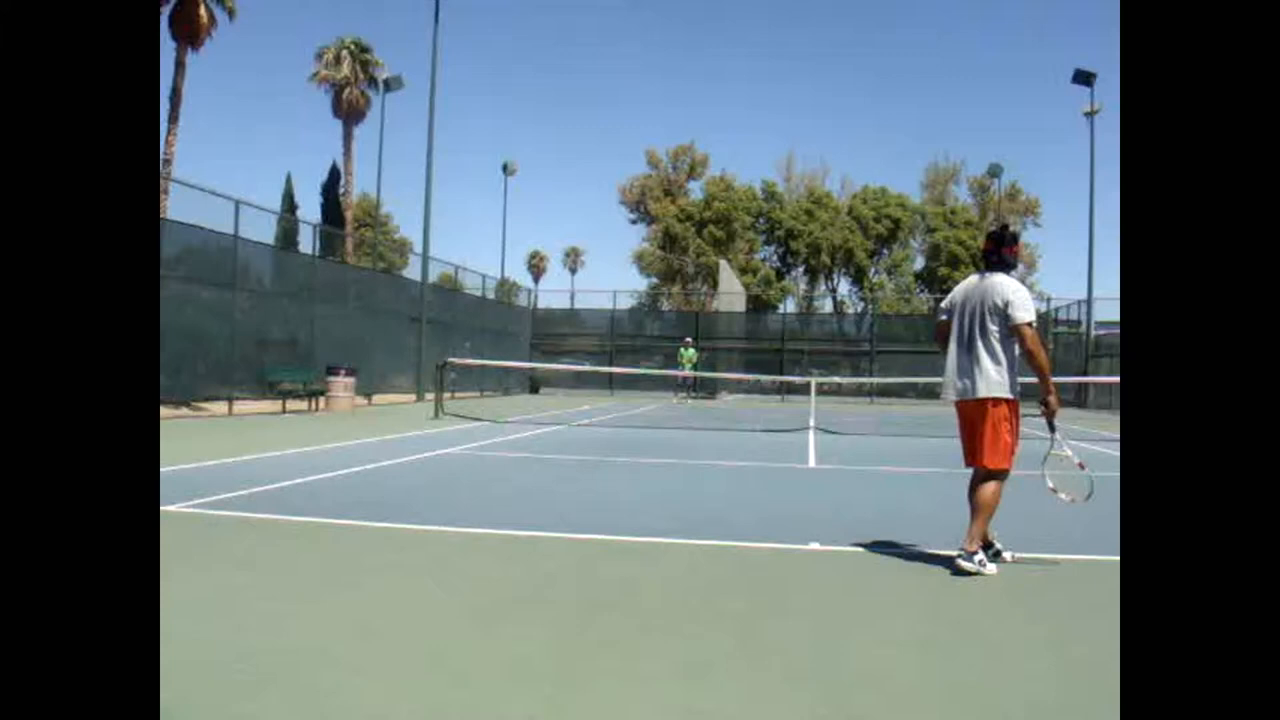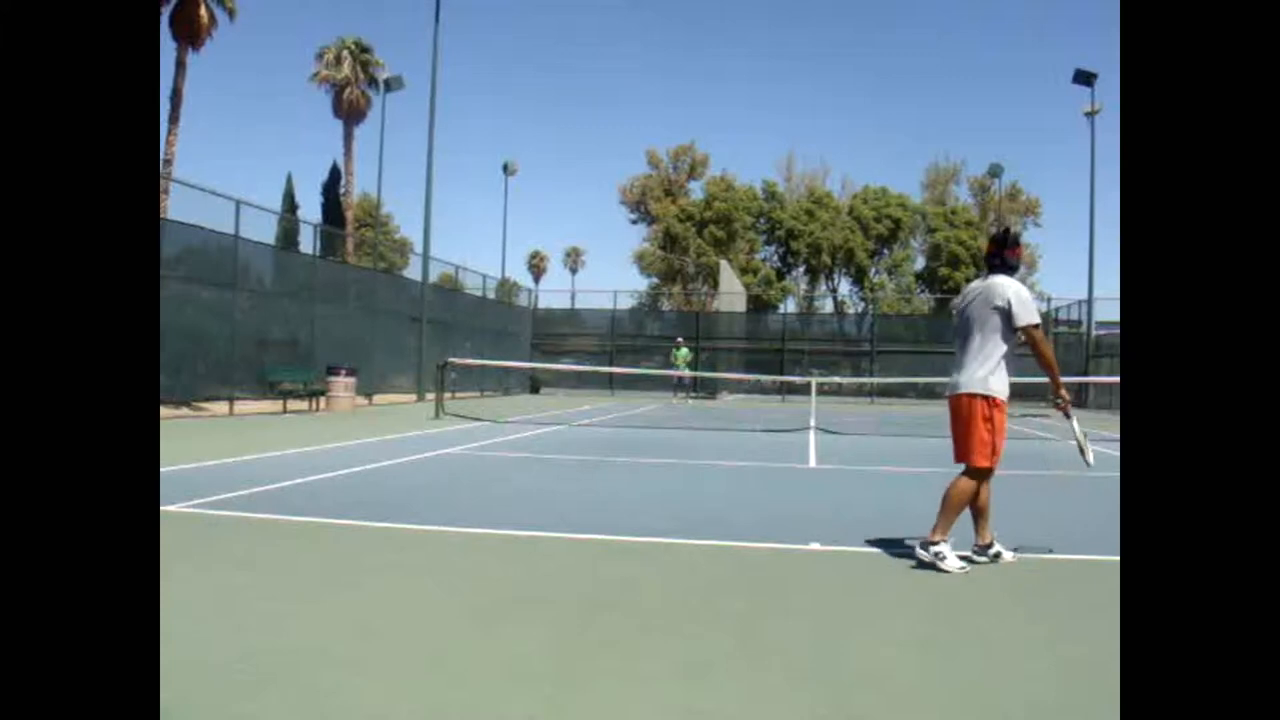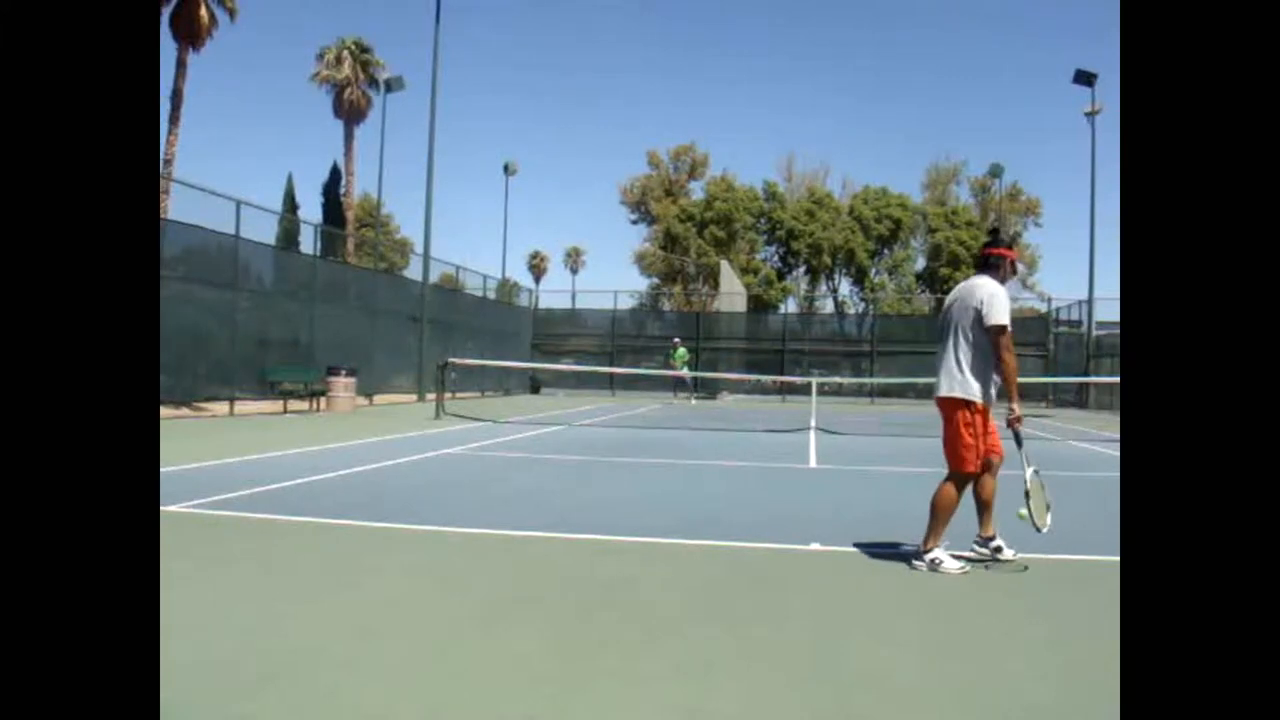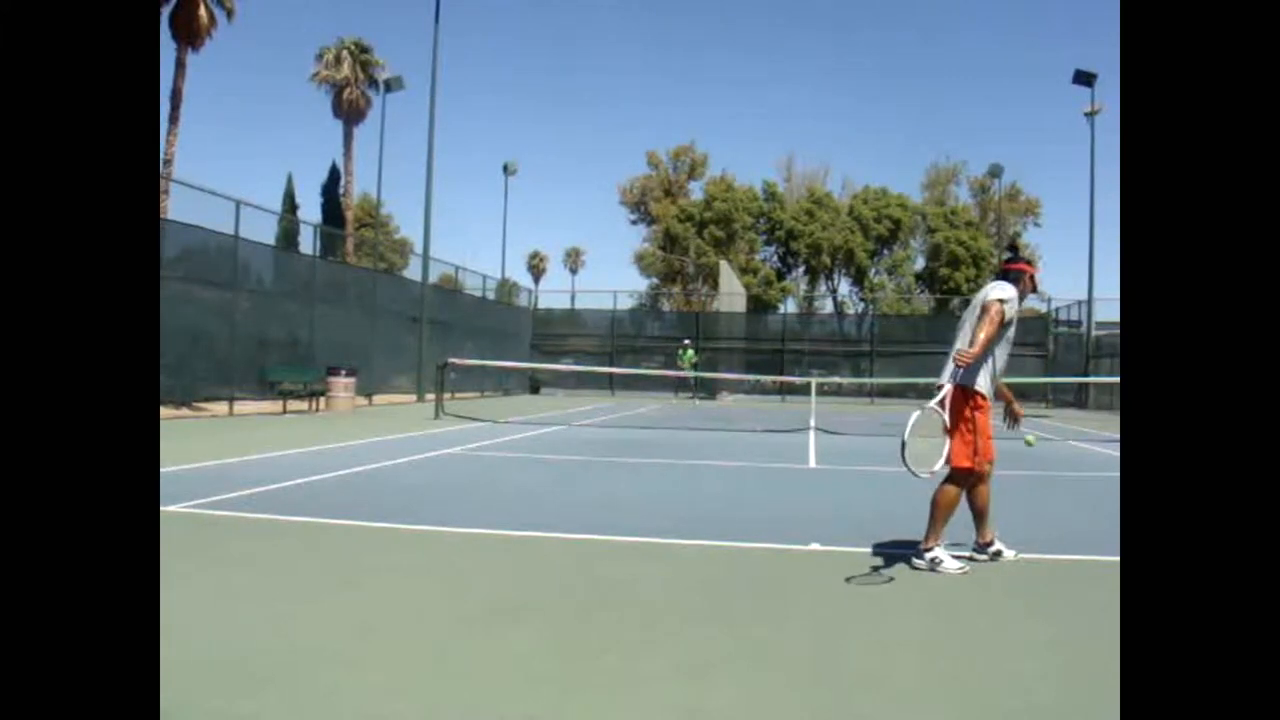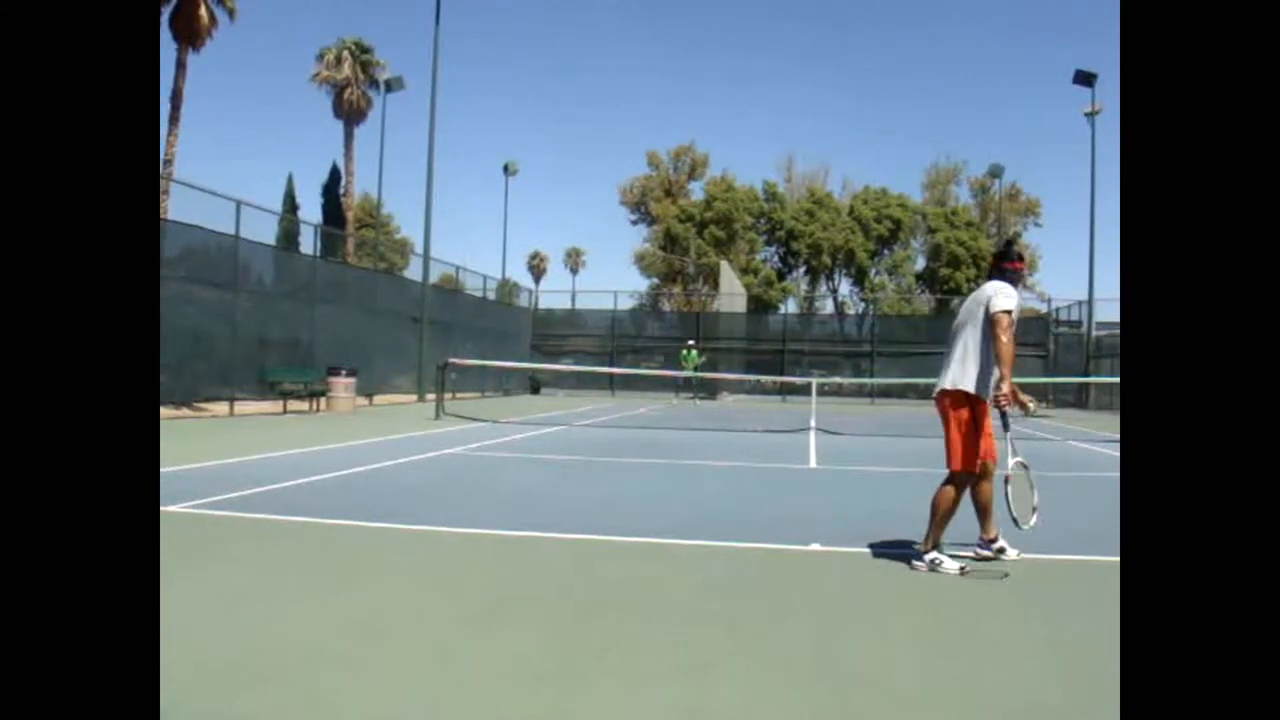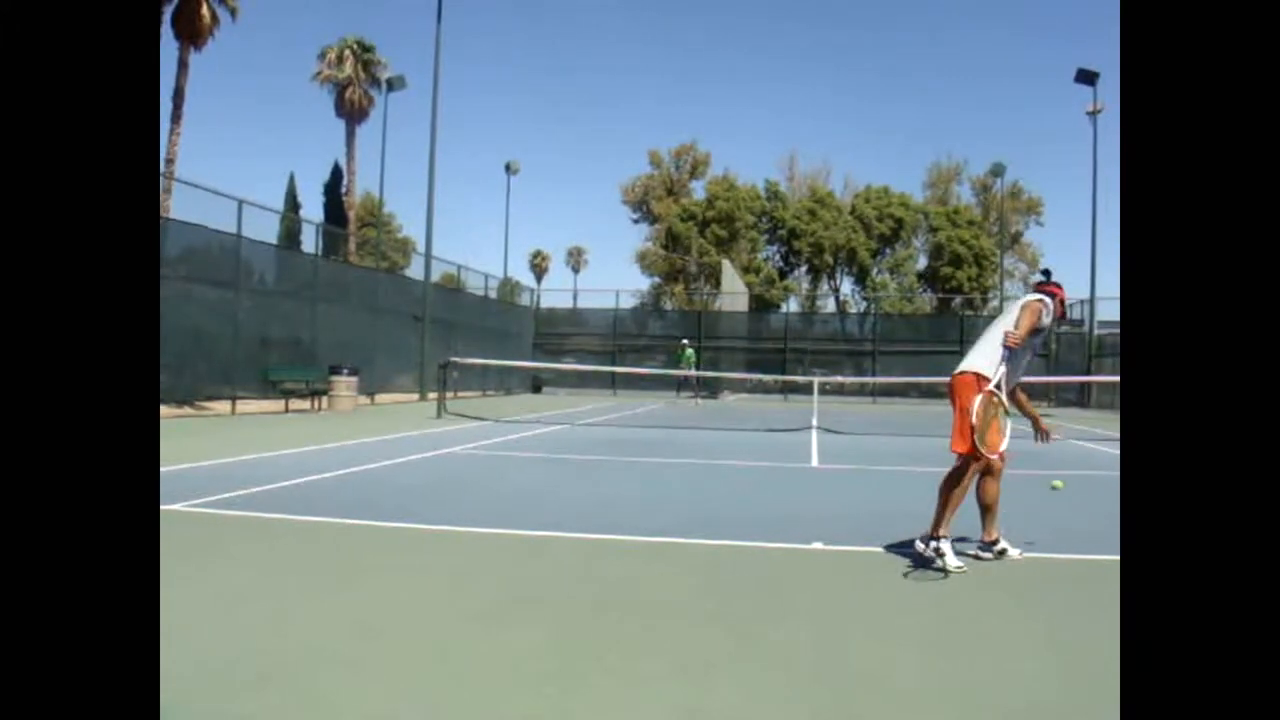
dt=0.5s
person 1, frame 1
left shoulder: (961, 289)
right shoulder: (1013, 289)
left elbow: (941, 337)
right elbow: (1031, 345)
right wrist: (1049, 392)
left hip: (962, 390)
right hip: (995, 391)
left knee: (983, 470)
right knee: (996, 472)
left ankle: (984, 543)
right ankle: (971, 549)
person 1, frame 2
left shoulder: (969, 291)
right shoulder: (1013, 290)
right elbow: (1038, 344)
right wrist: (1058, 386)
left hip: (961, 387)
right hip: (984, 390)
left knee: (980, 470)
right knee: (978, 469)
left ankle: (984, 543)
right ankle: (934, 541)
person 1, frame 3
left shoulder: (961, 290)
right shoulder: (994, 291)
right elbow: (1004, 349)
left wrist: (996, 385)
right wrist: (1013, 400)
left hip: (966, 392)
right hip: (967, 394)
left knee: (991, 460)
right knee: (962, 472)
left ankle: (987, 537)
right ankle: (928, 550)
person 1, frame 4
left shoulder: (994, 295)
right shoulder: (1005, 291)
right elbow: (992, 317)
left wrist: (1010, 400)
right wrist: (975, 349)
left hip: (973, 393)
right hip: (966, 390)
left knee: (982, 469)
right knee: (963, 470)
left ankle: (985, 542)
right ankle: (928, 548)
person 1, frame 5
left shoulder: (979, 296)
right shoulder: (1004, 292)
right elbow: (1003, 333)
left wrist: (1016, 396)
right wrist: (1006, 384)
left hip: (969, 393)
right hip: (963, 393)
left knee: (986, 466)
right knee: (962, 473)
left ankle: (989, 539)
right ankle: (927, 551)
person 1, frame 6
right shoulder: (1041, 301)
left elbow: (1012, 385)
right elbow: (1030, 313)
left wrist: (1036, 419)
right wrist: (1021, 334)
left hip: (984, 383)
right hip: (977, 379)
left knee: (994, 464)
right knee: (971, 459)
left ankle: (990, 540)
right ankle: (935, 537)
